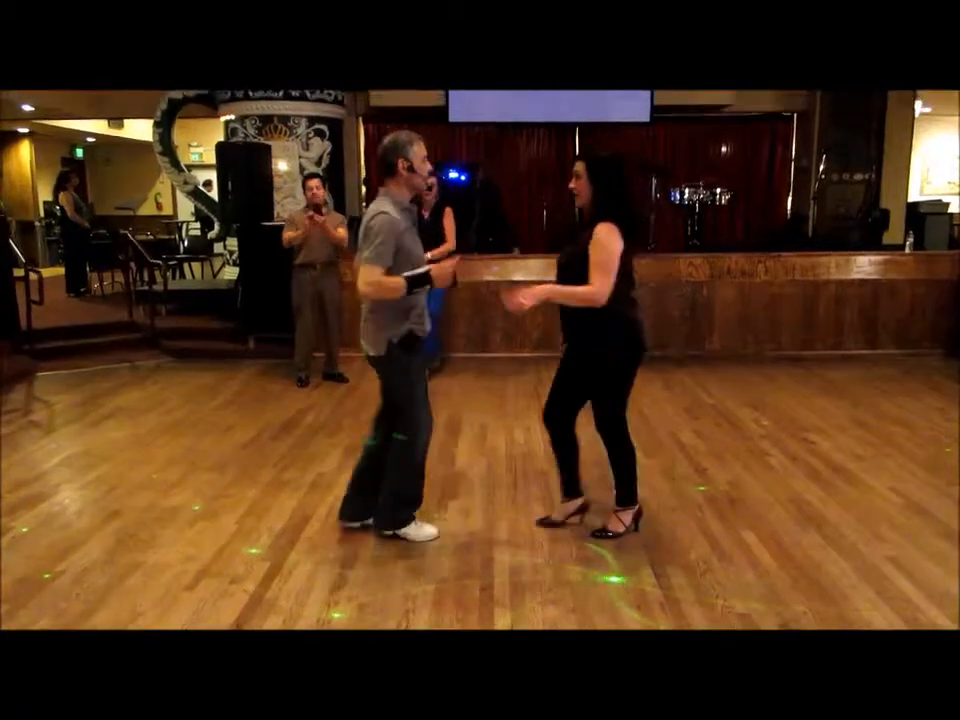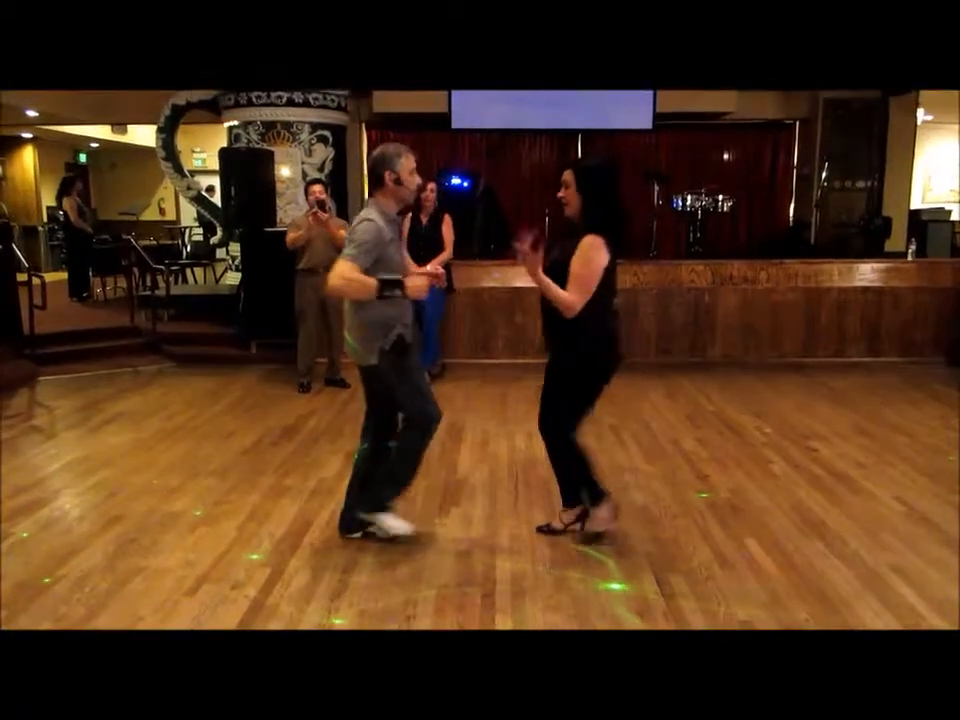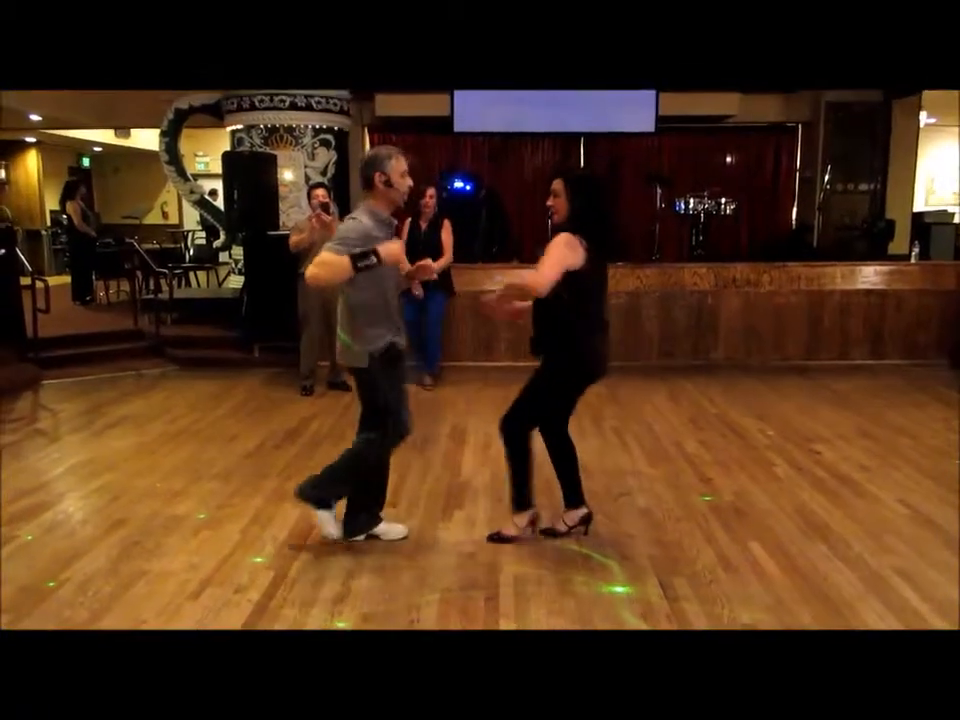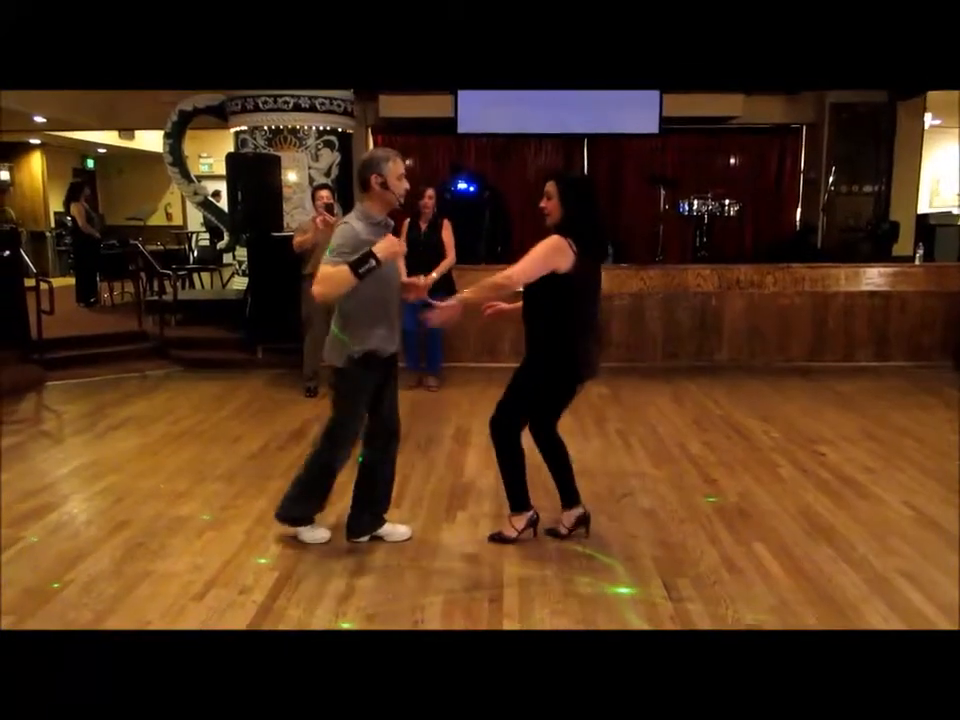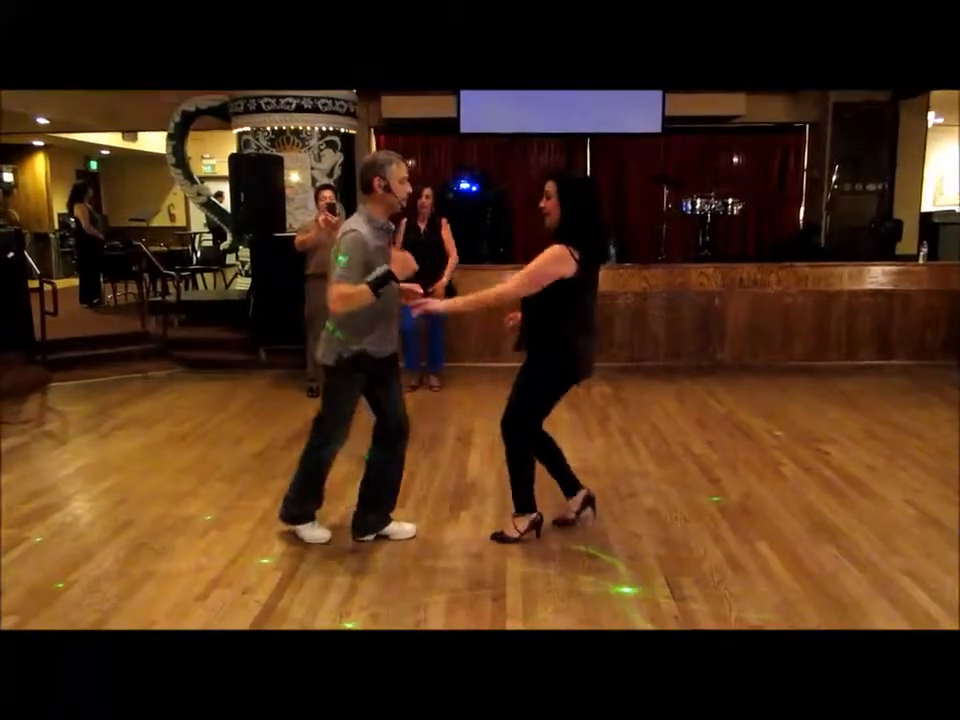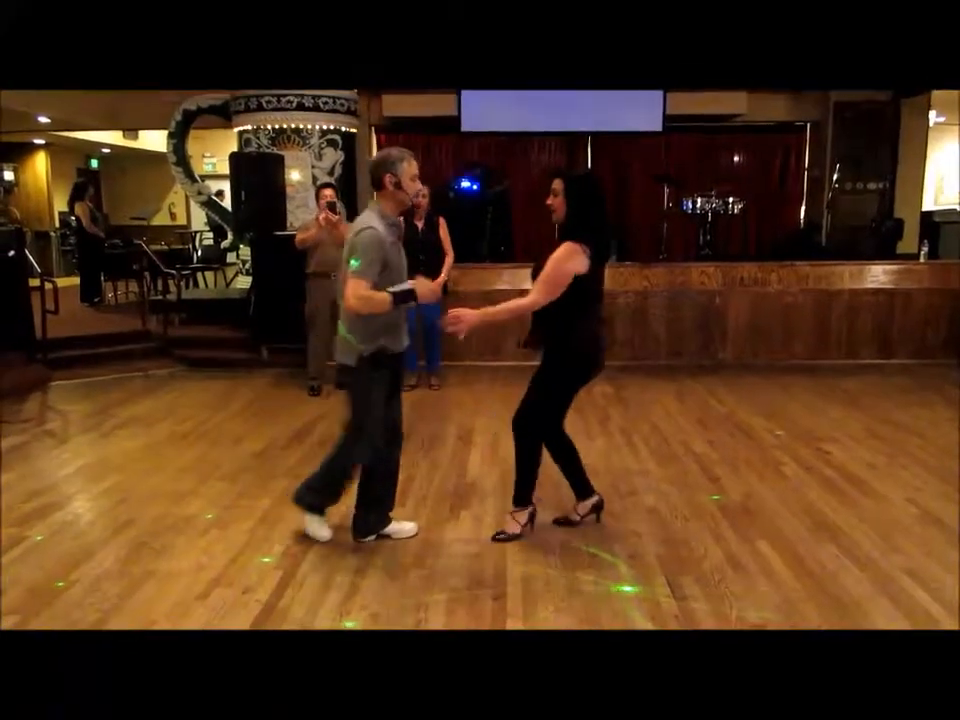
dt=0.2s
person 1, frame 1
left shoulder: (400, 212)
right shoulder: (386, 218)
right elbow: (367, 286)
left wrist: (428, 273)
right wrist: (427, 277)
left hip: (403, 334)
right hip: (392, 338)
left knee: (392, 423)
right knee: (413, 425)
left ankle: (360, 507)
right ankle: (395, 518)
person 1, frame 2
left shoulder: (389, 222)
right shoulder: (371, 226)
right elbow: (339, 281)
left wrist: (420, 275)
right wrist: (402, 287)
left hip: (384, 341)
right hip: (380, 344)
left knee: (381, 428)
right knee: (424, 415)
left ankle: (359, 516)
right ankle: (376, 502)
person 1, frame 3
left shoulder: (384, 224)
right shoulder: (358, 227)
right elbow: (316, 273)
left wrist: (411, 273)
right wrist: (374, 257)
left hip: (381, 343)
right hip: (369, 346)
left knee: (378, 428)
right knee: (393, 426)
left ankle: (362, 518)
right ankle: (321, 490)
person 1, frame 4
left shoulder: (383, 226)
right shoulder: (352, 231)
right elbow: (321, 289)
left wrist: (405, 286)
right wrist: (371, 257)
left hip: (382, 348)
right hip: (356, 351)
left knee: (385, 434)
right knee: (342, 435)
left ankle: (366, 522)
right ankle: (296, 511)
person 1, frame 5
left shoulder: (383, 229)
right shoulder: (356, 235)
right elbow: (338, 302)
left wrist: (399, 291)
right wrist: (389, 274)
left hip: (381, 351)
right hip: (349, 353)
left knee: (394, 429)
right knee: (330, 434)
left ankle: (373, 519)
right ankle: (298, 512)
person 1, frame 6
left shoulder: (388, 226)
right shoulder: (371, 232)
right elbow: (356, 299)
left wrist: (413, 290)
right wrist: (410, 294)
left hip: (387, 348)
right hip: (367, 352)
left knee: (388, 433)
right knee: (364, 435)
left ankle: (372, 520)
right ankle: (313, 499)
person 2, frame 1
left shoulder: (606, 231)
right shoulder: (592, 229)
left elbow: (598, 294)
left wrist: (545, 291)
right wrist: (539, 294)
left hip: (613, 344)
right hip: (587, 342)
left knee: (610, 424)
right knee: (556, 415)
left ankle: (627, 507)
right ankle: (573, 498)
person 2, frame 2
left shoulder: (593, 243)
right shoulder: (578, 239)
left elbow: (572, 304)
right elbow: (560, 287)
left wrist: (537, 275)
right wrist: (535, 264)
left hip: (590, 352)
right hip: (569, 349)
left knee: (561, 429)
right knee: (551, 424)
left ankle: (598, 502)
right ankle: (574, 506)
person 2, frame 3
left shoulder: (567, 241)
right shoulder: (585, 244)
left elbow: (538, 285)
left wrist: (505, 291)
right wrist: (521, 305)
left hip: (572, 356)
right hip: (577, 352)
left knee: (514, 425)
right knee: (553, 426)
left ankle: (523, 513)
right ankle: (575, 509)
person 2, frame 4
left shoulder: (558, 245)
right shoulder: (582, 249)
left elbow: (506, 280)
left wrist: (456, 303)
right wrist: (513, 308)
left hip: (555, 356)
right hip: (571, 355)
left knee: (504, 426)
right knee: (542, 427)
left ankle: (522, 513)
right ankle: (573, 509)
person 2, frame 5
left shoulder: (561, 253)
right shoulder: (580, 250)
left elbow: (507, 292)
left wrist: (446, 304)
right wrist: (527, 315)
left hip: (554, 356)
right hip: (566, 353)
left knee: (515, 427)
right knee: (527, 426)
left ankle: (526, 514)
right ankle: (576, 494)
person 2, frame 6
left shoulder: (572, 250)
right shoulder: (582, 246)
left elbow: (534, 300)
left wrist: (479, 316)
right wrist: (544, 318)
left hip: (571, 353)
right hip: (573, 349)
left knee: (527, 423)
right knee: (546, 425)
left ankle: (522, 509)
right ankle: (587, 499)
person 3, frame 1
left shoulder: (337, 218)
right shoulder: (295, 217)
left elbow: (343, 242)
right elbow: (286, 241)
left wrist: (325, 227)
right wrist: (305, 229)
left hip: (329, 272)
right hip: (304, 273)
left knee: (332, 321)
right knee: (304, 323)
left ankle: (331, 368)
right ankle: (302, 371)
person 3, frame 2
left shoulder: (339, 223)
right shoulder: (299, 222)
left elbow: (344, 243)
right elbow: (290, 243)
left wrist: (327, 225)
right wrist: (309, 226)
right hip: (307, 278)
left knee: (334, 327)
right knee: (307, 328)
left ankle: (333, 373)
right ankle: (304, 376)
person 3, frame 3
right shoulder: (301, 226)
right elbow: (294, 246)
left wrist: (330, 228)
right wrist: (312, 229)
right hip: (310, 281)
left knee: (337, 330)
right knee: (310, 331)
left ankle: (336, 377)
right ankle: (307, 380)
person 3, frame 4
right shoulder: (305, 227)
right elbow: (297, 247)
left wrist: (333, 229)
right wrist: (316, 230)
right hip: (313, 282)
right knee: (313, 332)
right ankle: (311, 381)
person 3, frame 5
right shoulder: (308, 227)
right elbow: (299, 245)
left wrist: (336, 228)
right wrist: (318, 228)
right hip: (317, 283)
right knee: (316, 332)
right ankle: (313, 381)
person 3, frame 6
left shoulder: (347, 226)
right shoulder: (309, 226)
right elbow: (299, 243)
left wrist: (337, 226)
right wrist: (318, 226)
right hip: (318, 282)
right knee: (317, 331)
right ankle: (315, 380)
person 4, frame 1
left shoulder: (445, 211)
left elbow: (451, 244)
left wrist: (427, 256)
left knee: (432, 313)
left ankle: (426, 359)
right ankle: (434, 356)
person 4, frame 2
left shoulder: (444, 218)
right shoulder: (410, 218)
left elbow: (448, 252)
right elbow: (402, 248)
left wrist: (426, 268)
right wrist: (414, 269)
left knee: (431, 322)
right knee: (419, 322)
left ankle: (426, 366)
right ankle: (435, 362)
person 4, frame 3
left shoulder: (443, 223)
right shoulder: (409, 223)
left elbow: (448, 257)
right elbow: (402, 254)
left hip: (436, 284)
right hip: (412, 284)
left knee: (432, 328)
right knee: (412, 326)
left ankle: (429, 370)
right ankle: (425, 365)
person 4, frame 4
left shoulder: (443, 223)
right shoulder: (408, 223)
left elbow: (451, 257)
right elbow: (401, 255)
left wrist: (431, 277)
left hip: (437, 286)
left knee: (434, 330)
right knee: (409, 328)
left ankle: (432, 373)
right ankle: (416, 371)
person 4, frame 5
left shoulder: (441, 223)
right shoulder: (405, 223)
left elbow: (453, 256)
left wrist: (444, 281)
left hip: (435, 285)
right hip: (411, 284)
left knee: (435, 329)
right knee: (407, 328)
left ankle: (434, 373)
right ankle: (415, 373)
person 4, frame 6
left shoulder: (438, 222)
right shoulder: (402, 221)
left elbow: (449, 254)
left wrist: (442, 278)
left hip: (432, 283)
left knee: (432, 326)
right knee: (407, 327)
left ankle: (432, 372)
right ankle: (411, 373)
